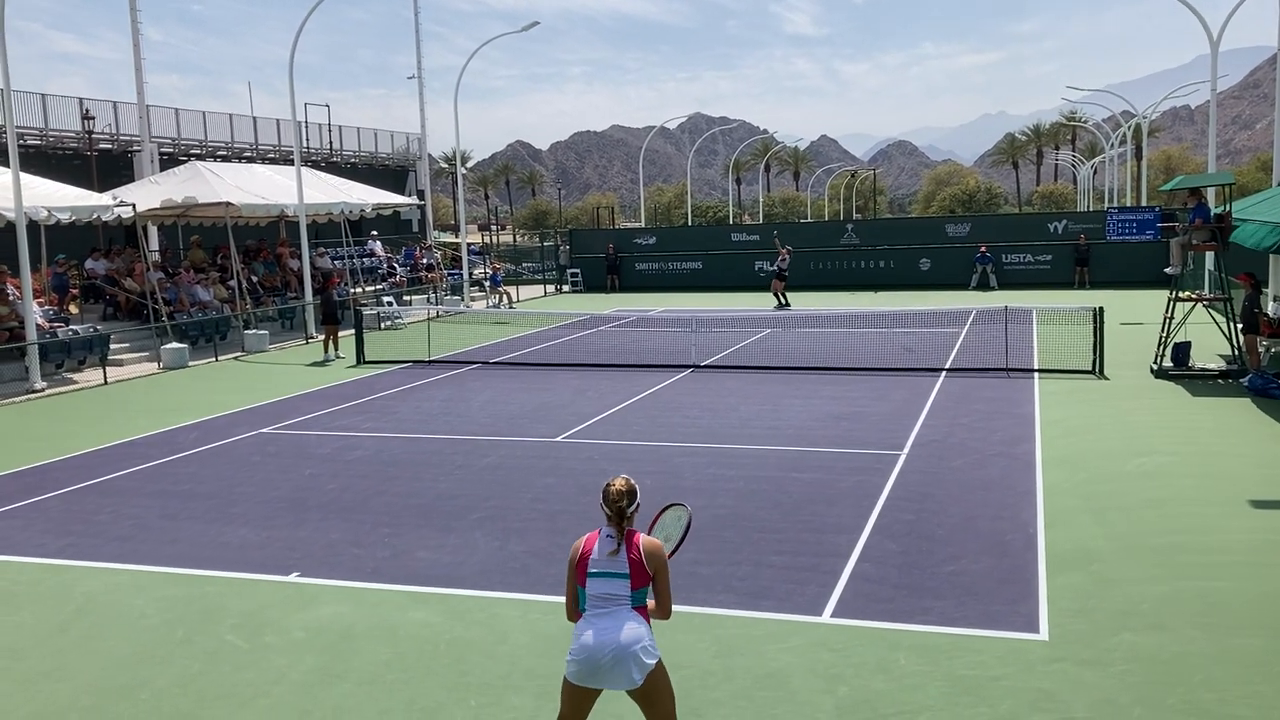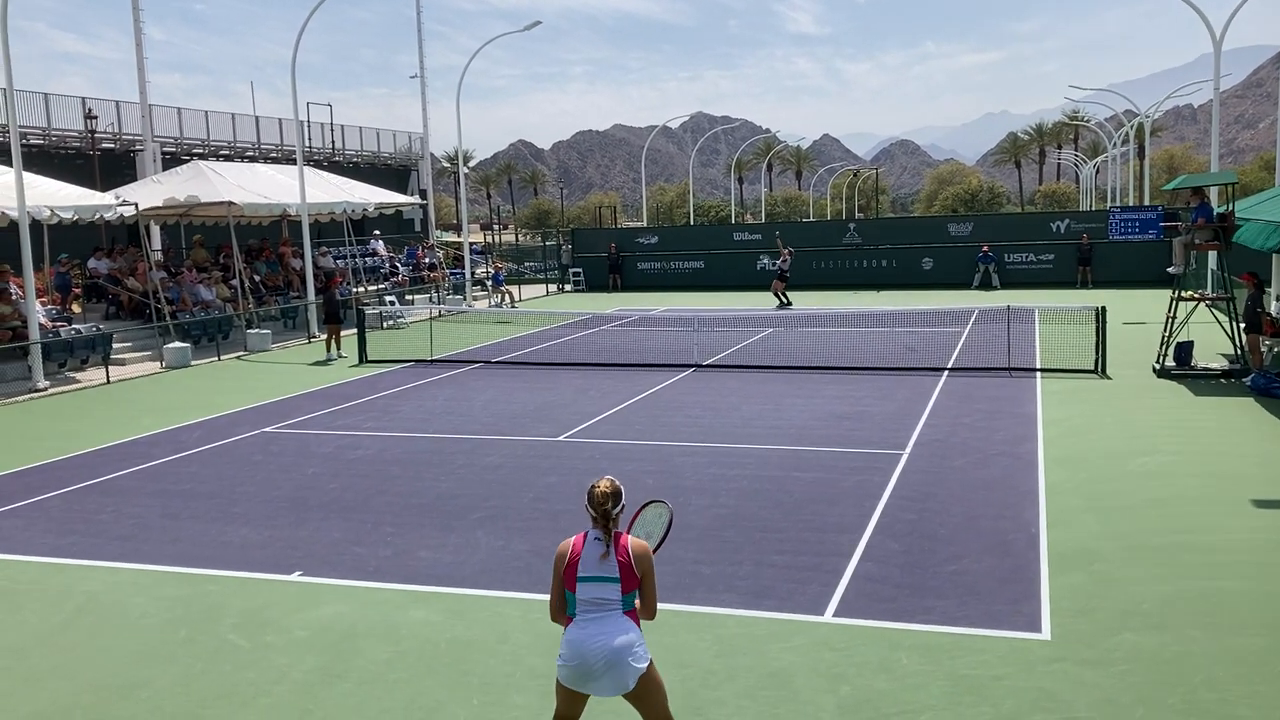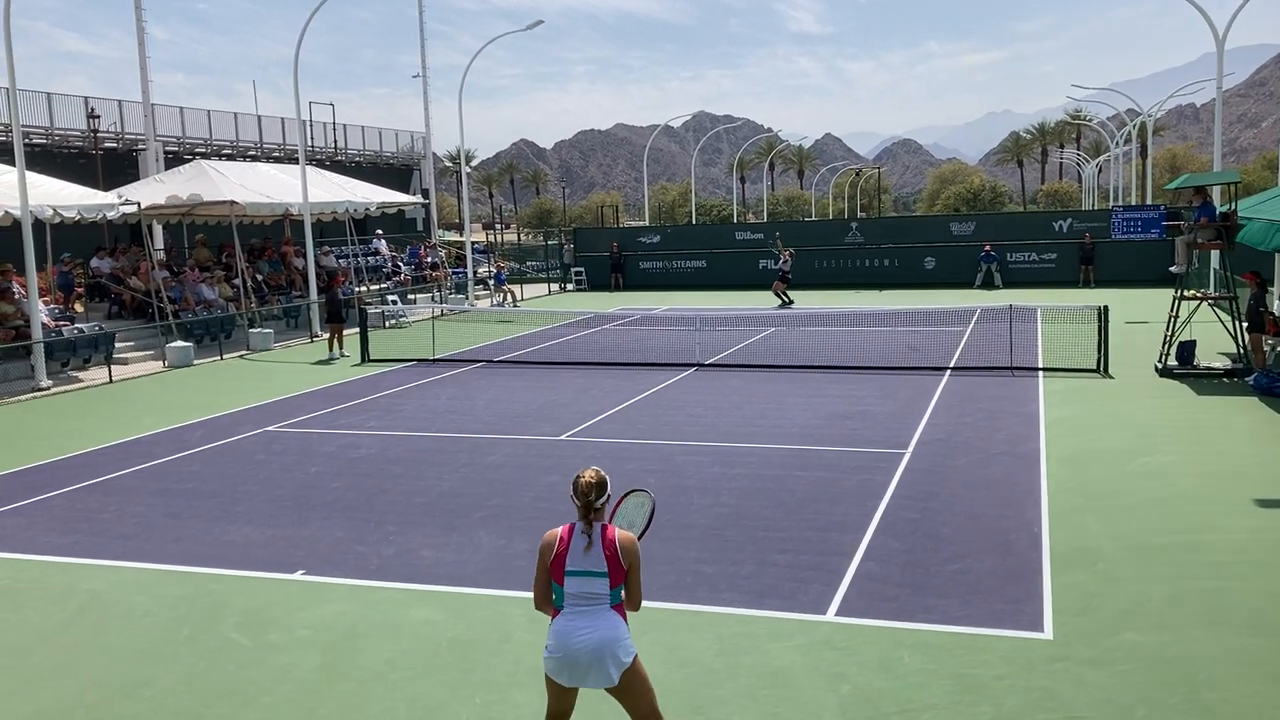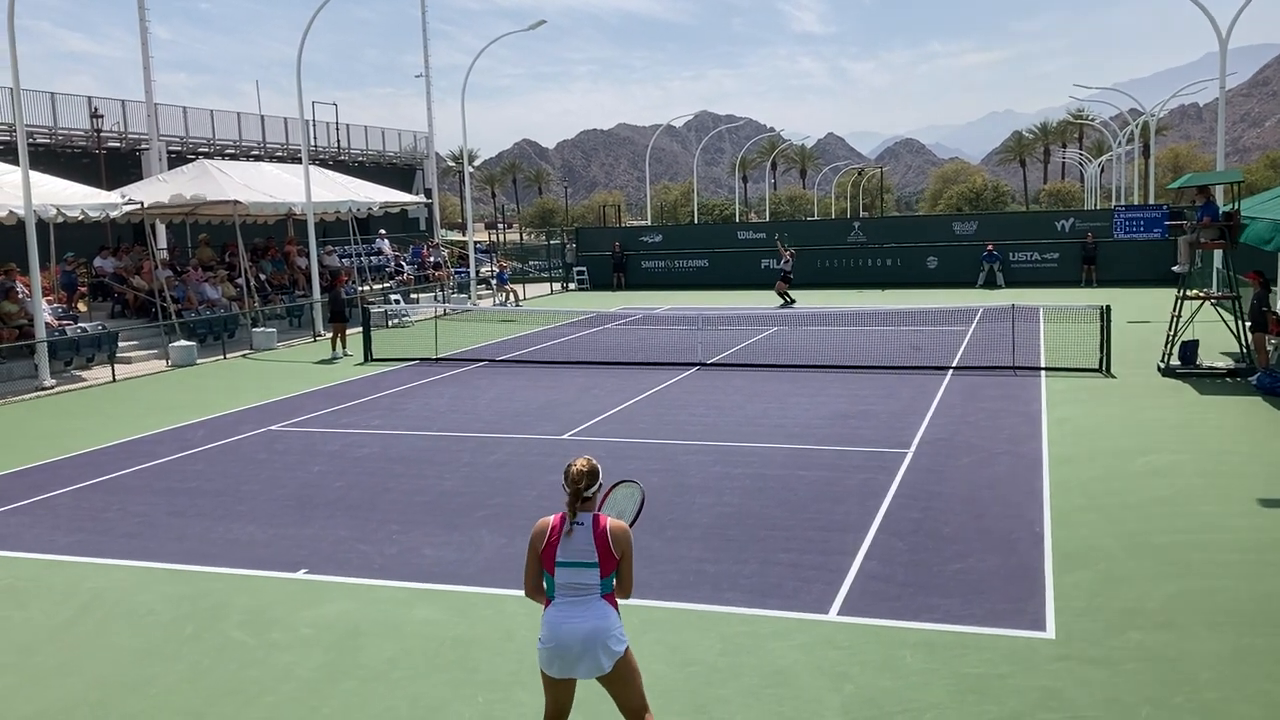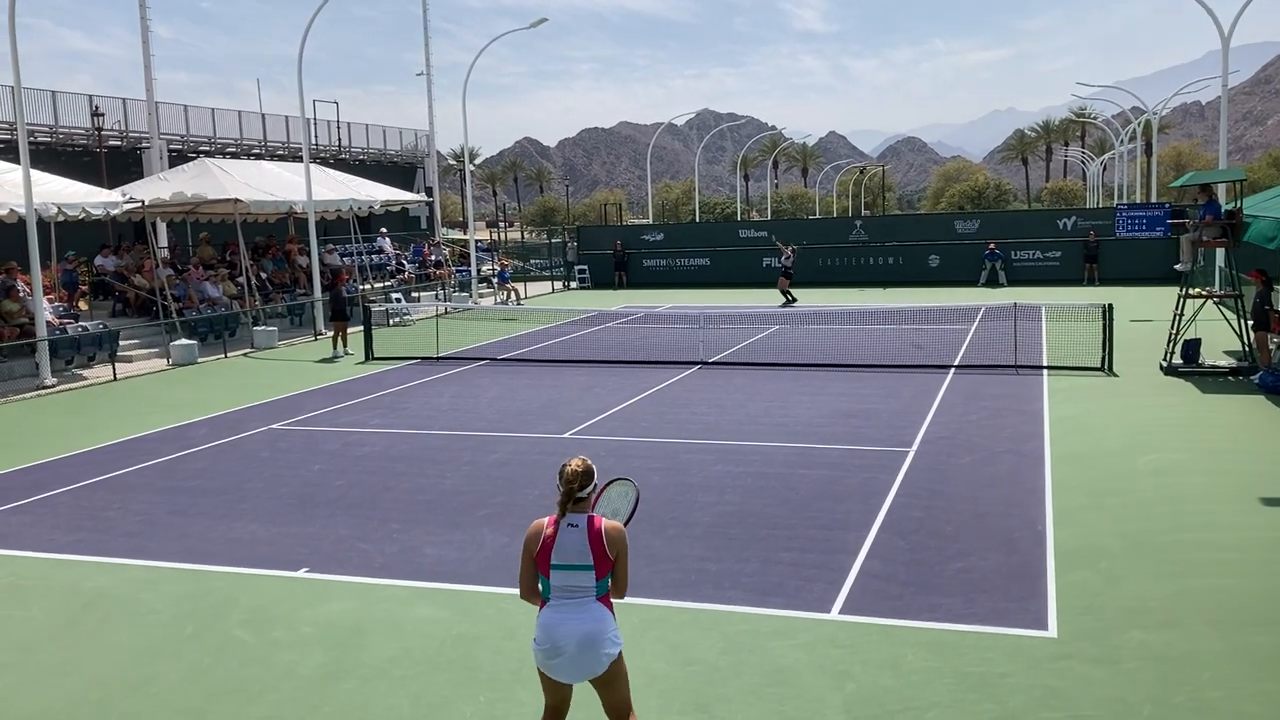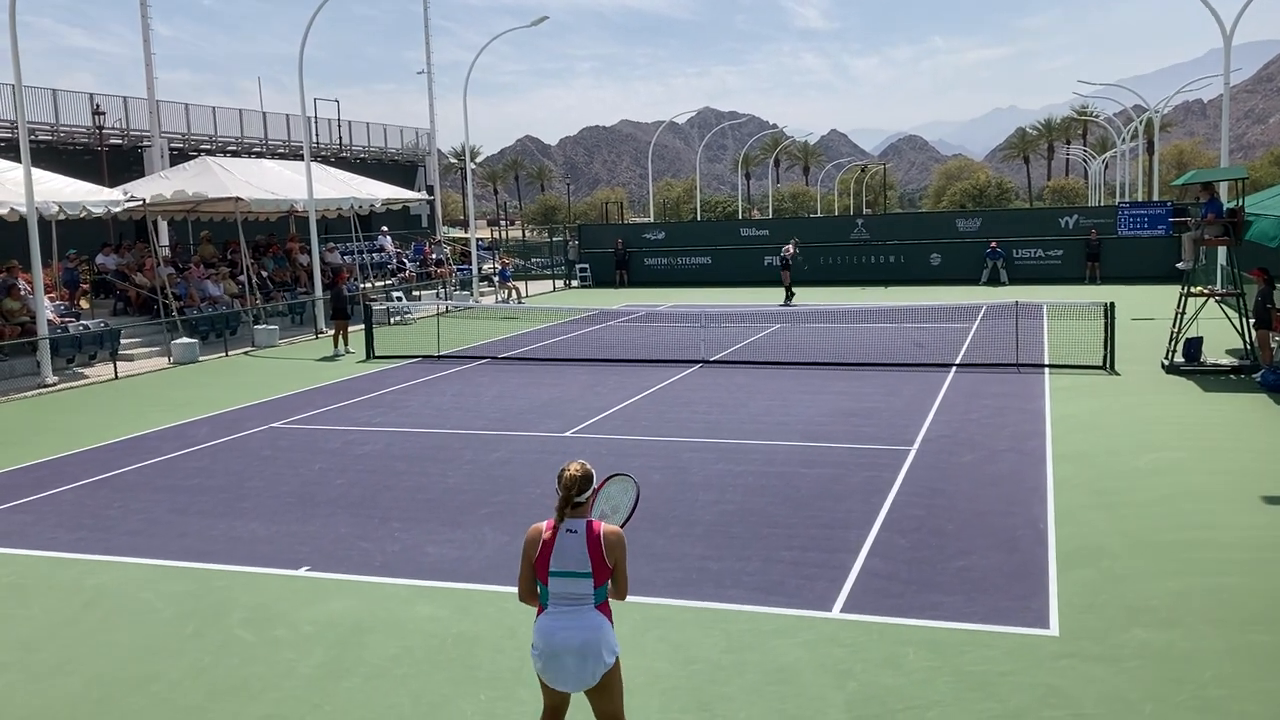
dt=0.1s
person 1, frame 1
left shoulder: (581, 546)
right shoulder: (651, 548)
left elbow: (572, 613)
right elbow: (664, 611)
left hip: (585, 647)
right hip: (634, 645)
person 1, frame 2
left shoulder: (566, 550)
right shoulder: (639, 550)
left elbow: (556, 614)
right elbow: (649, 612)
left hip: (576, 650)
right hip: (625, 649)
person 1, frame 3
left shoulder: (552, 540)
right shoulder: (626, 542)
left elbow: (541, 603)
right elbow: (634, 603)
left hip: (562, 641)
right hip: (612, 642)
person 1, frame 4
left shoulder: (543, 529)
right shoulder: (618, 531)
left elbow: (532, 590)
right elbow: (625, 592)
left hip: (555, 633)
right hip: (603, 632)
person 1, frame 5
left shoulder: (537, 531)
right shoulder: (613, 532)
left elbow: (526, 592)
right elbow: (619, 591)
left hip: (550, 633)
right hip: (598, 634)
person 1, frame 6
left shoulder: (536, 535)
right shoulder: (612, 537)
left elbow: (525, 594)
right elbow: (619, 593)
left hip: (549, 640)
right hip: (595, 642)
